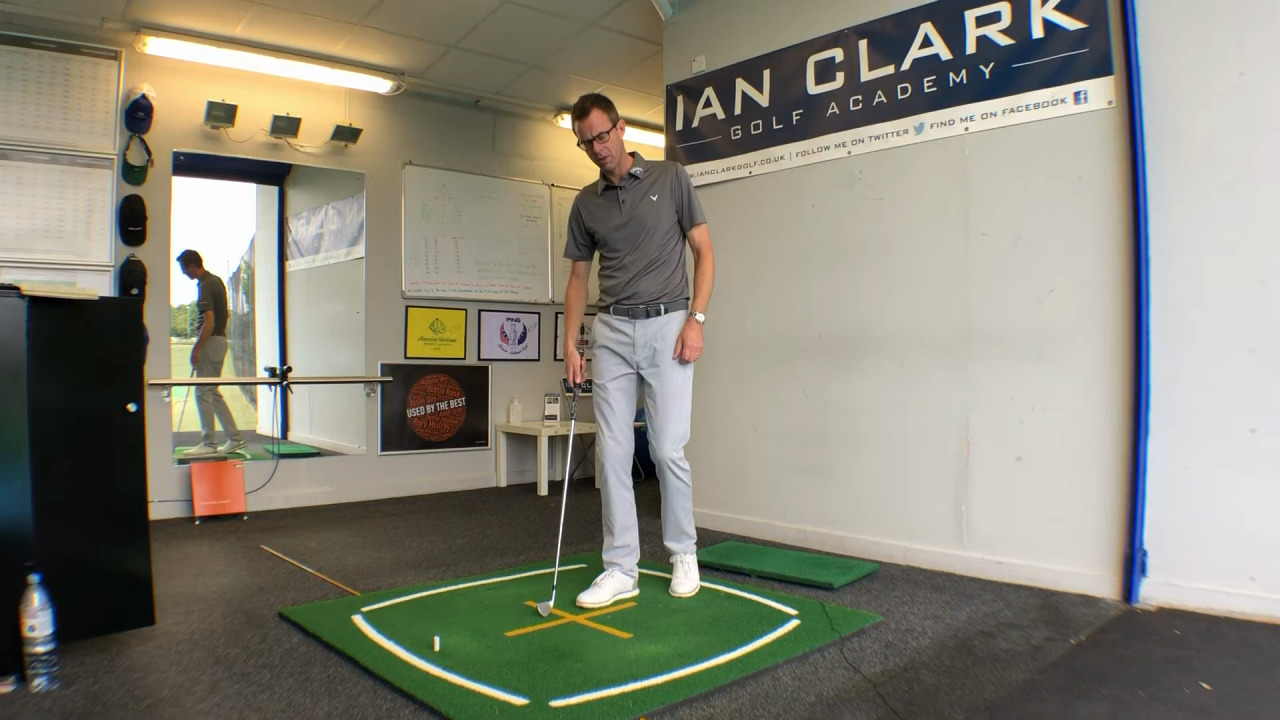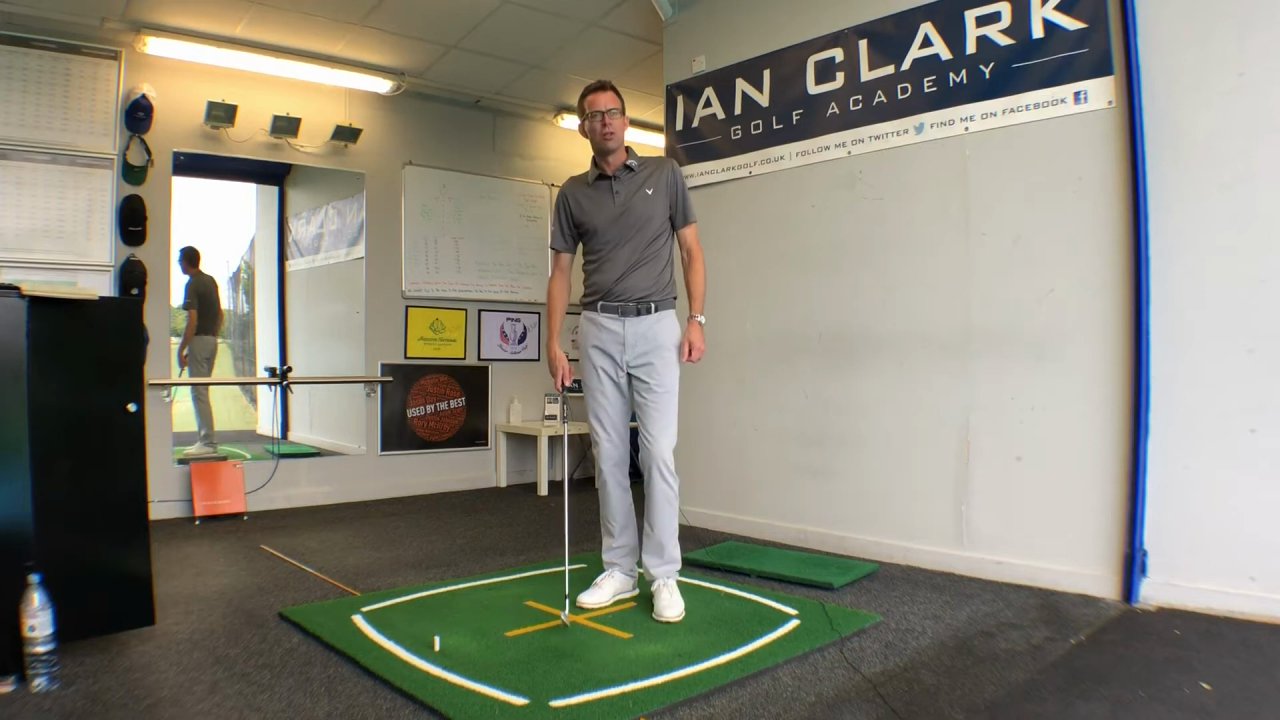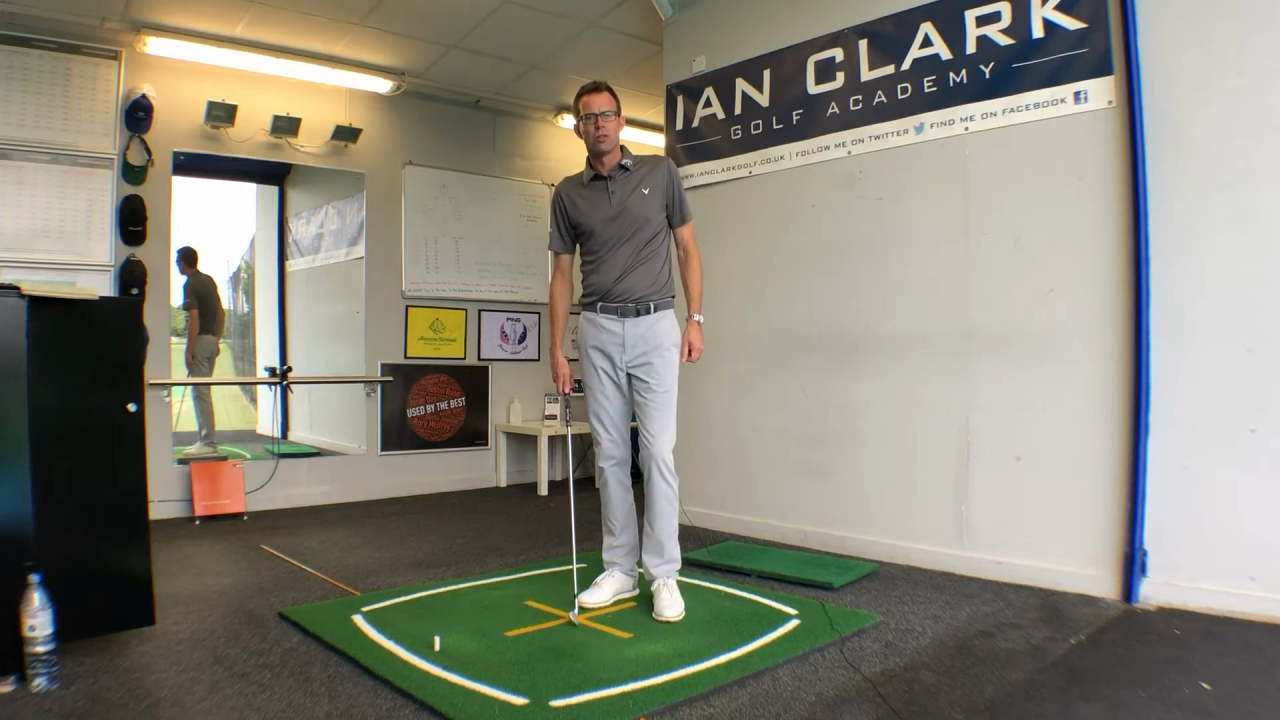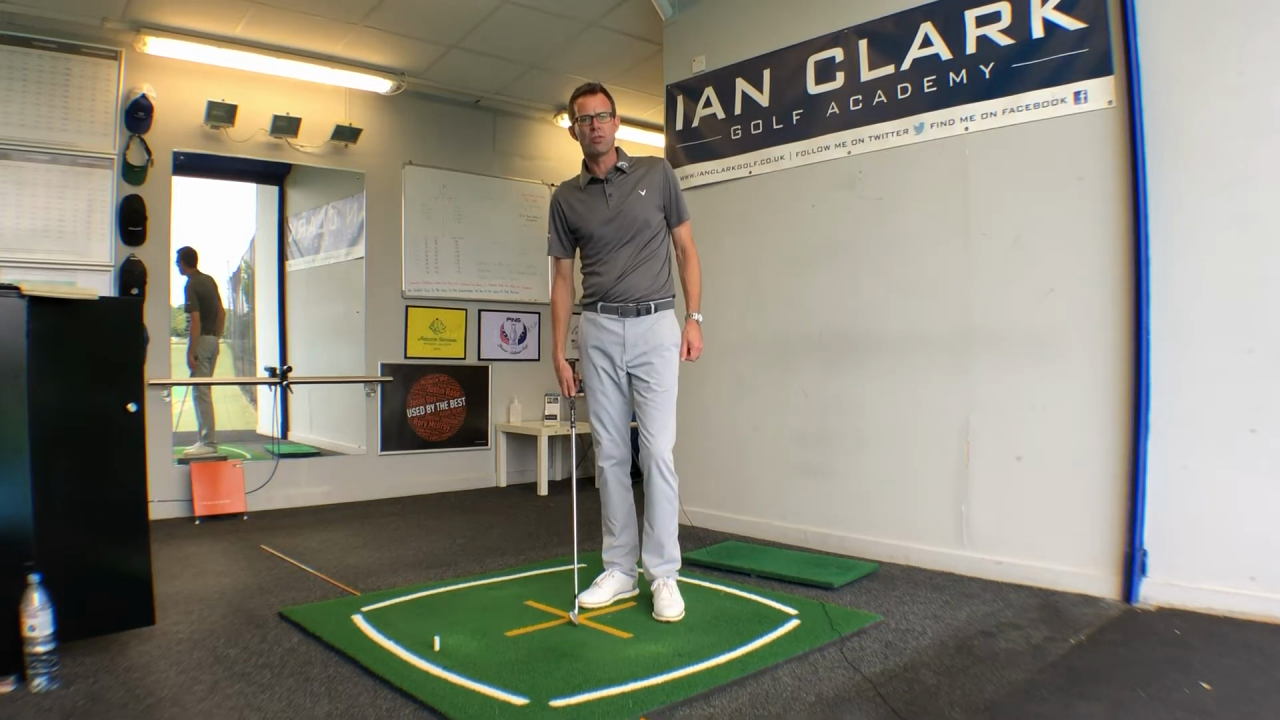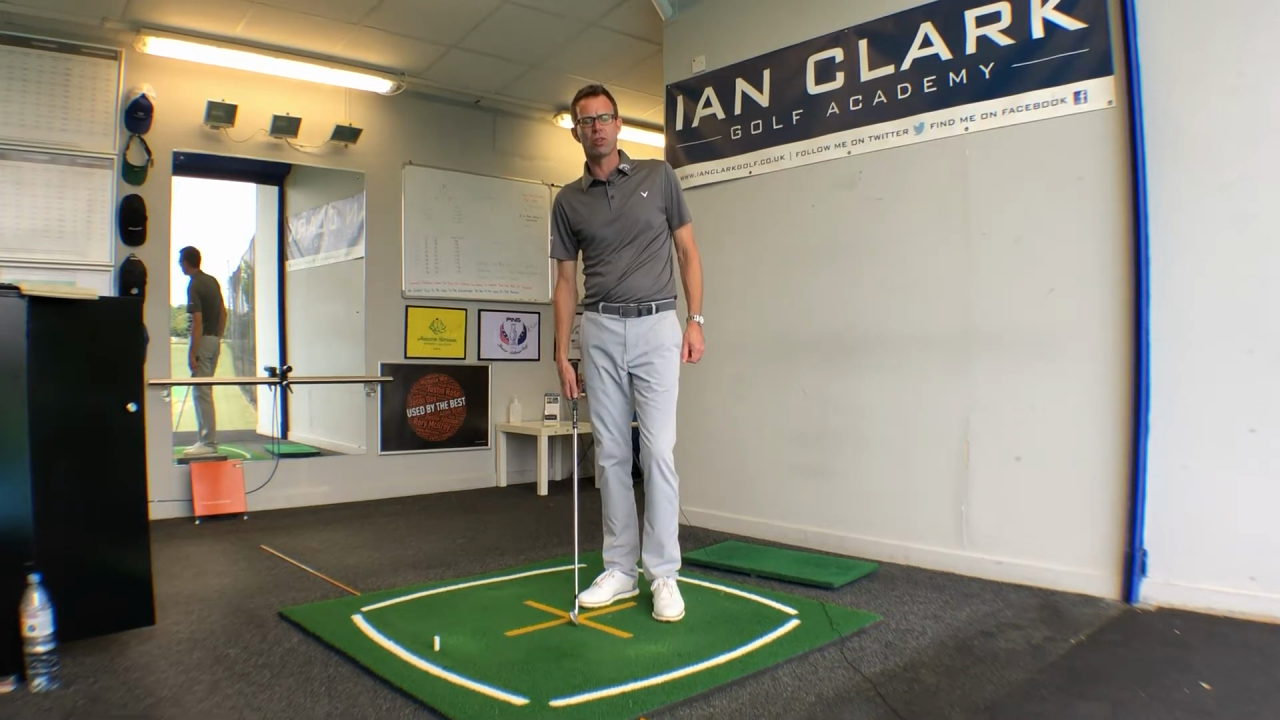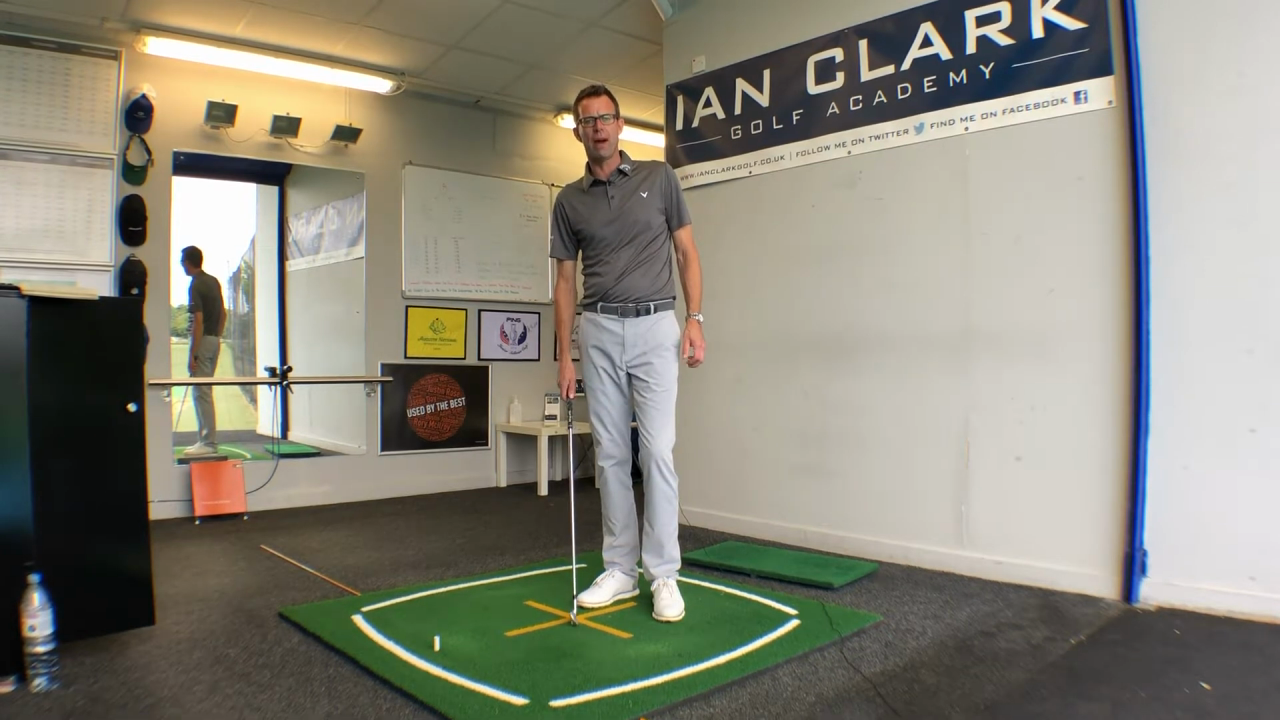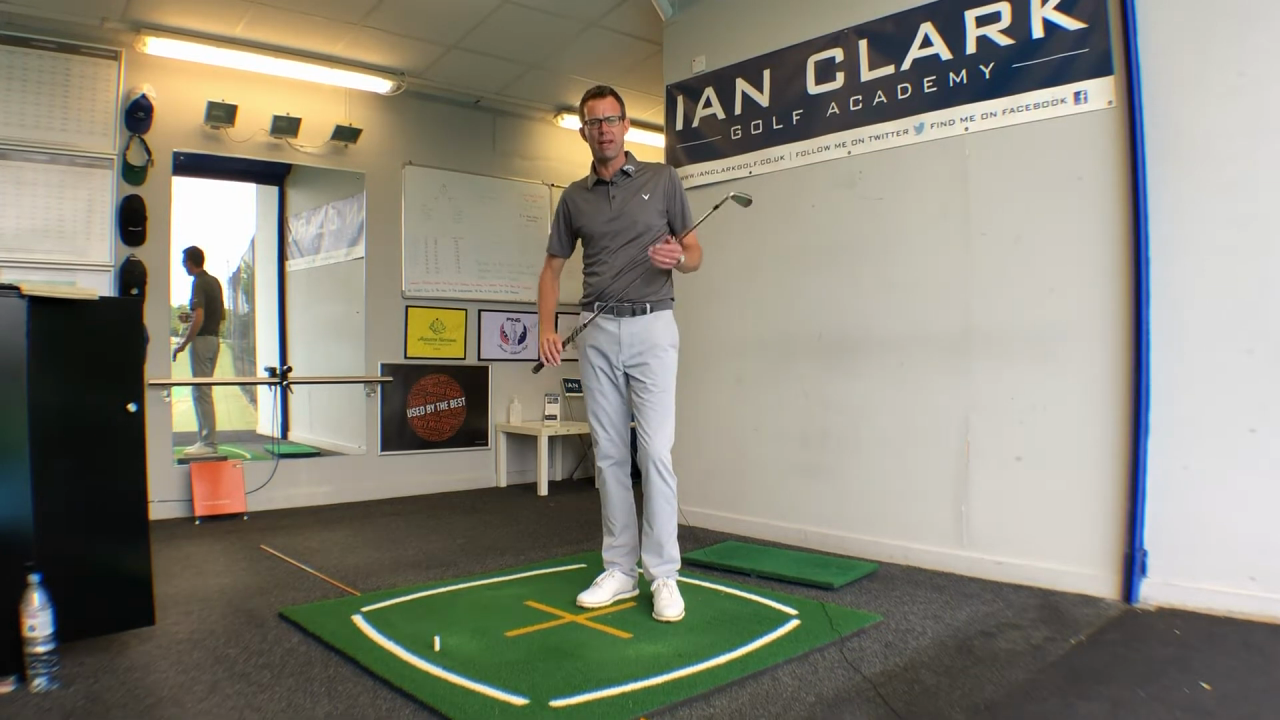
dt=0.7s
person 1, frame 1
left shoulder: (670, 177)
right shoulder: (585, 203)
left elbow: (703, 252)
right elbow: (578, 276)
left wrist: (695, 320)
right wrist: (570, 343)
left hip: (666, 326)
right hip: (611, 333)
left knee: (668, 450)
right knee: (613, 453)
left ankle: (681, 552)
right ankle: (621, 568)
person 1, frame 2
left shoulder: (665, 174)
right shoulder: (572, 192)
left elbow: (691, 250)
right elbow: (561, 271)
left wrist: (696, 319)
right wrist: (554, 343)
left hip: (655, 325)
right hip: (598, 329)
left knee: (658, 453)
right knee: (609, 454)
left ankle: (664, 575)
right ankle: (620, 568)
person 1, frame 3
left shoulder: (660, 172)
right shoulder: (568, 193)
left elbow: (687, 249)
right elbow: (562, 273)
left wrist: (694, 319)
right wrist: (556, 349)
left hip: (654, 325)
right hip: (598, 330)
left knee: (657, 451)
right knee: (610, 454)
left ankle: (663, 574)
right ankle: (620, 568)
person 1, frame 4
left shoulder: (656, 173)
right shoulder: (566, 198)
left elbow: (685, 249)
right elbow: (562, 278)
left wrist: (693, 318)
right wrist: (558, 353)
left hip: (654, 325)
right hip: (599, 331)
left knee: (657, 450)
right knee: (610, 454)
left ankle: (663, 574)
right ankle: (620, 569)
person 1, frame 5
left shoulder: (658, 176)
right shoulder: (568, 200)
left elbow: (687, 251)
right elbow: (565, 280)
left wrist: (695, 320)
right wrist: (561, 355)
left hip: (655, 326)
right hip: (600, 330)
left knee: (657, 450)
right knee: (611, 453)
left ankle: (663, 574)
right ankle: (620, 568)
person 1, frame 6
left shoulder: (658, 177)
right shoulder: (569, 199)
left elbow: (687, 252)
right elbow: (564, 280)
left wrist: (694, 319)
right wrist: (564, 355)
left hip: (654, 326)
right hip: (598, 331)
left knee: (657, 450)
right knee: (610, 454)
left ankle: (663, 574)
right ankle: (620, 569)
person 1, frame 7
left shoulder: (662, 179)
right shoulder: (573, 197)
left elbow: (695, 252)
right elbow: (552, 268)
left wrist: (678, 259)
right wrist: (547, 326)
left hip: (651, 325)
right hip: (597, 331)
left knee: (656, 450)
right knee: (609, 454)
left ankle: (663, 574)
right ankle: (619, 569)
person 2, frame 1
left shoulder: (205, 286)
right shoulder: (216, 280)
left elbow: (209, 322)
left wrist: (196, 349)
left hip: (211, 341)
right hip: (220, 339)
left knee: (203, 393)
right knee: (213, 392)
left ankle: (208, 443)
right ankle: (235, 437)
person 2, frame 2
left shoulder: (192, 284)
right shoulder: (210, 281)
left elbow: (192, 321)
right elbow: (220, 315)
left wrist: (181, 349)
left hip: (199, 340)
right hip: (211, 340)
left knee: (199, 392)
right knee: (201, 391)
left ankle: (208, 442)
right ankle: (204, 439)
person 2, frame 3
left shoulder: (190, 284)
right shoulder: (209, 280)
left elbow: (194, 320)
right elbow: (221, 313)
left wrist: (188, 351)
left hip: (200, 340)
right hip: (211, 339)
left knee: (201, 392)
right knee: (202, 391)
left ankle: (208, 442)
right ankle: (205, 439)
person 2, frame 4
left shoulder: (191, 285)
right shoulder: (209, 280)
left elbow: (195, 321)
right elbow: (221, 312)
left wrist: (190, 352)
left hip: (201, 340)
right hip: (212, 339)
left knee: (201, 392)
right knee: (203, 390)
left ankle: (208, 442)
right ankle: (205, 439)
person 2, frame 5
left shoulder: (194, 285)
right shoulder: (212, 281)
left elbow: (198, 322)
right elbow: (223, 313)
left wrist: (192, 354)
left hip: (202, 341)
right hip: (214, 339)
left knee: (202, 392)
right knee: (204, 391)
left ankle: (208, 442)
right ankle: (205, 439)
person 2, frame 6
left shoulder: (196, 285)
right shoulder: (213, 281)
left elbow: (198, 322)
right elbow: (222, 314)
left wrist: (192, 354)
left hip: (202, 341)
right hip: (214, 339)
left knee: (202, 392)
right knee: (204, 391)
left ankle: (208, 442)
right ankle: (205, 439)
person 2, frame 7
left shoulder: (199, 283)
right shoulder: (214, 282)
left elbow: (199, 319)
right elbow: (221, 314)
left wrist: (183, 343)
right wrist: (191, 318)
left hip: (202, 340)
right hip: (214, 338)
left knee: (202, 392)
right knee: (201, 391)
left ankle: (209, 443)
right ankle: (204, 439)
